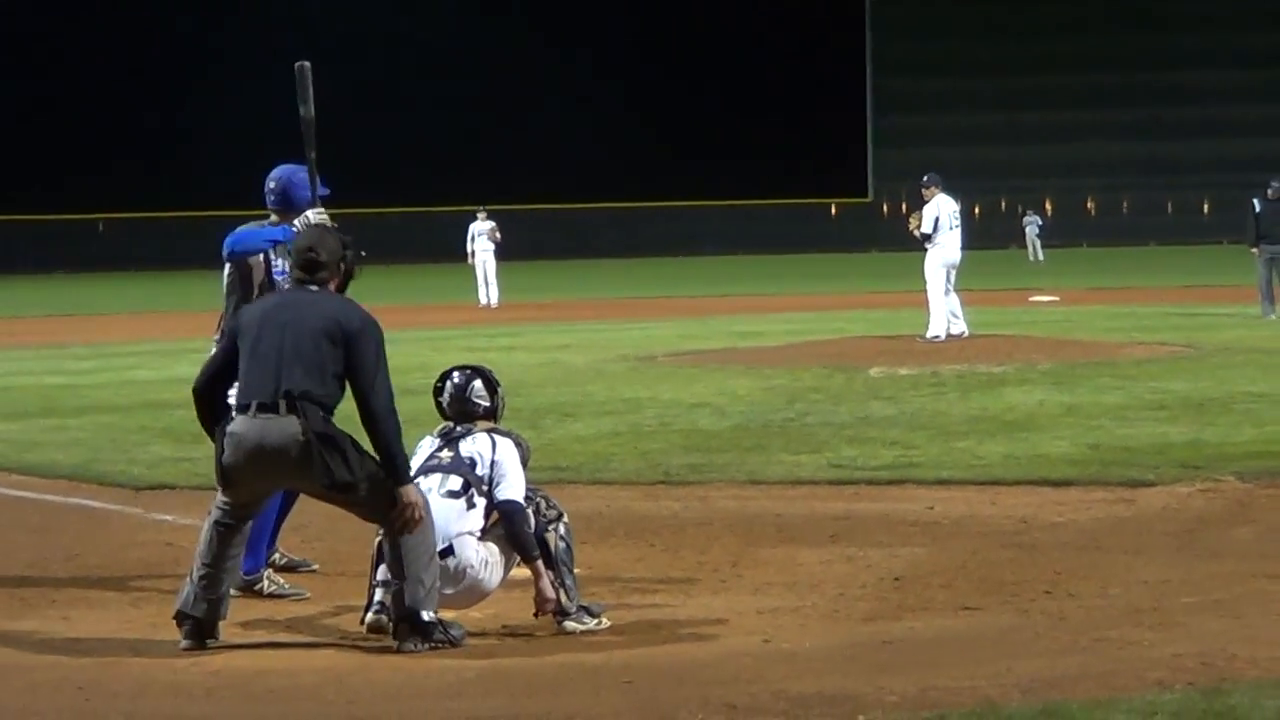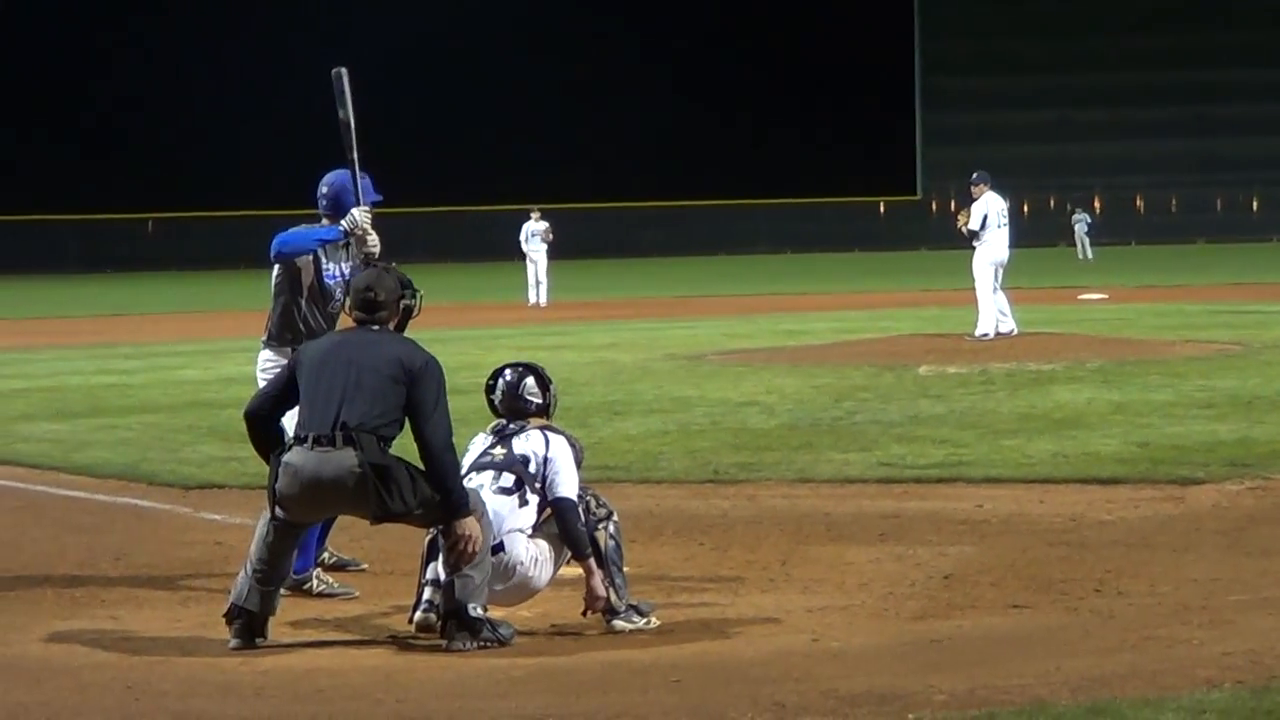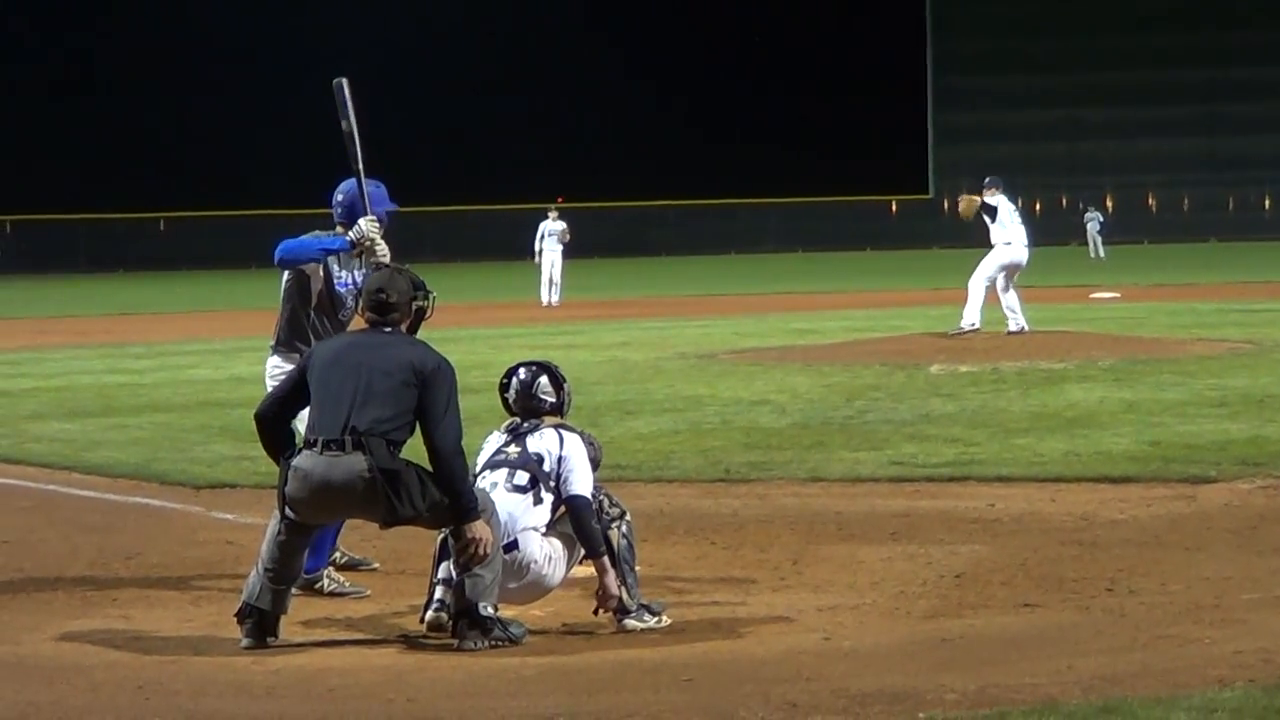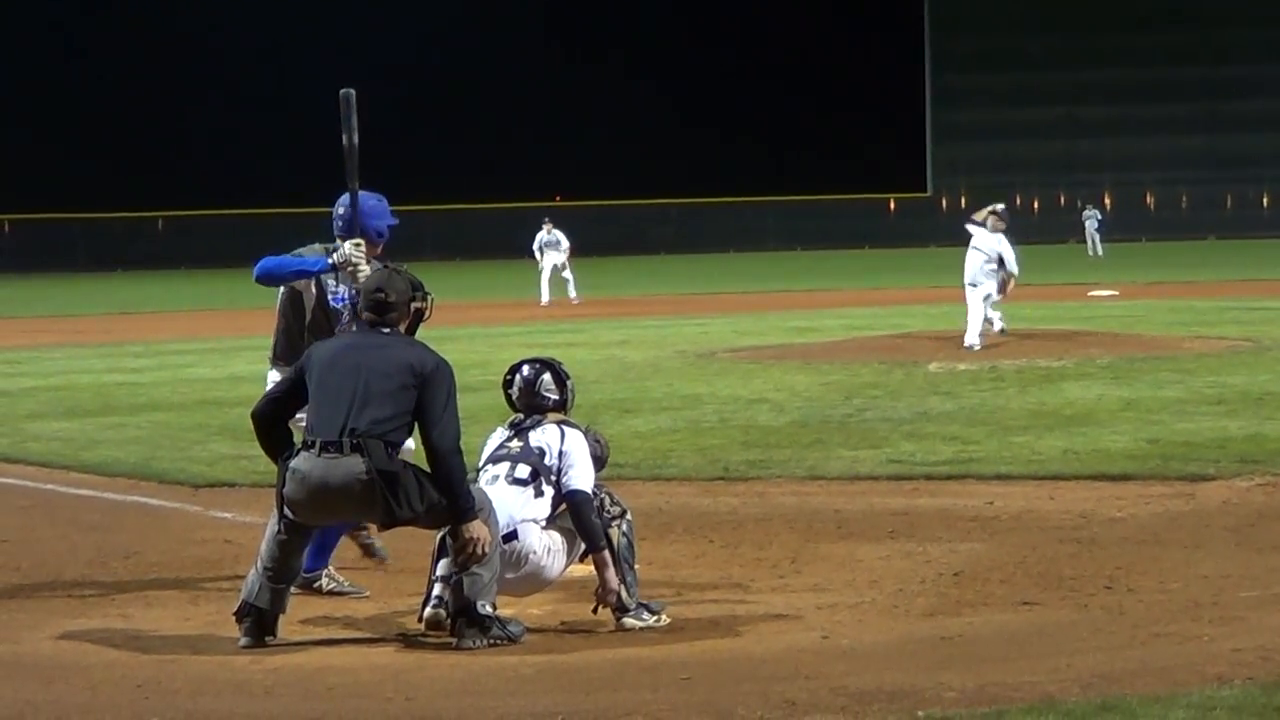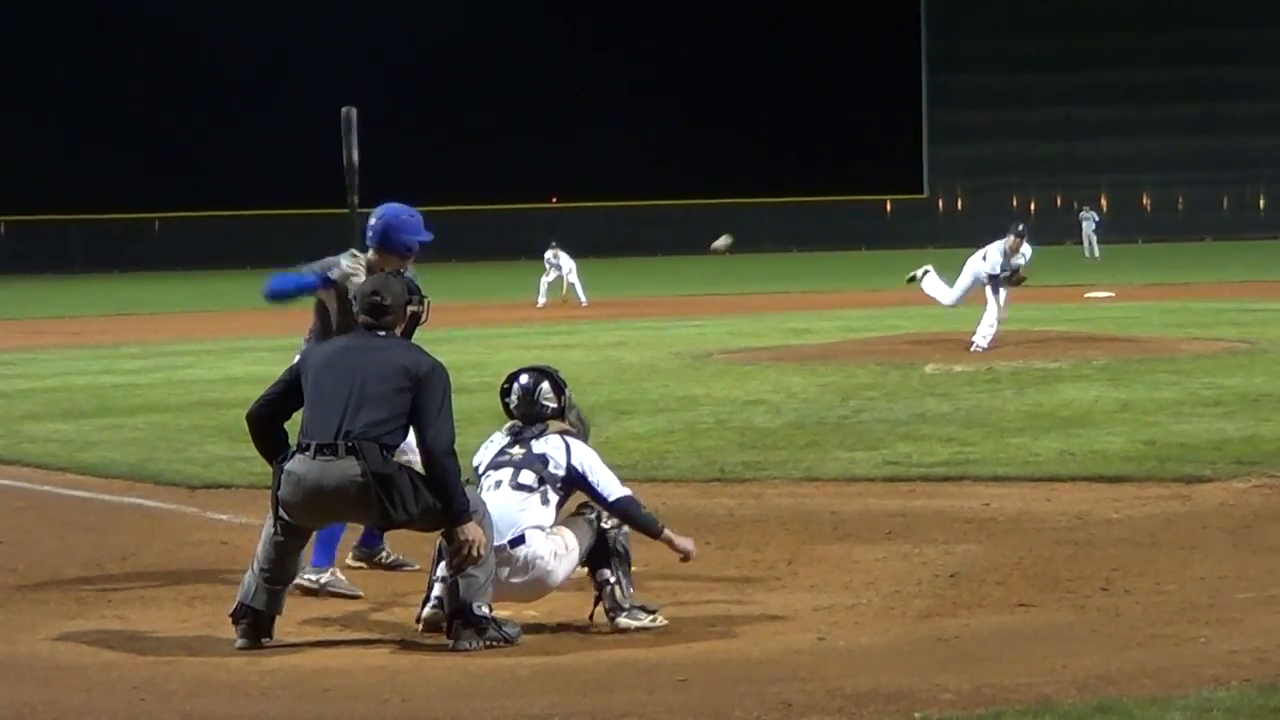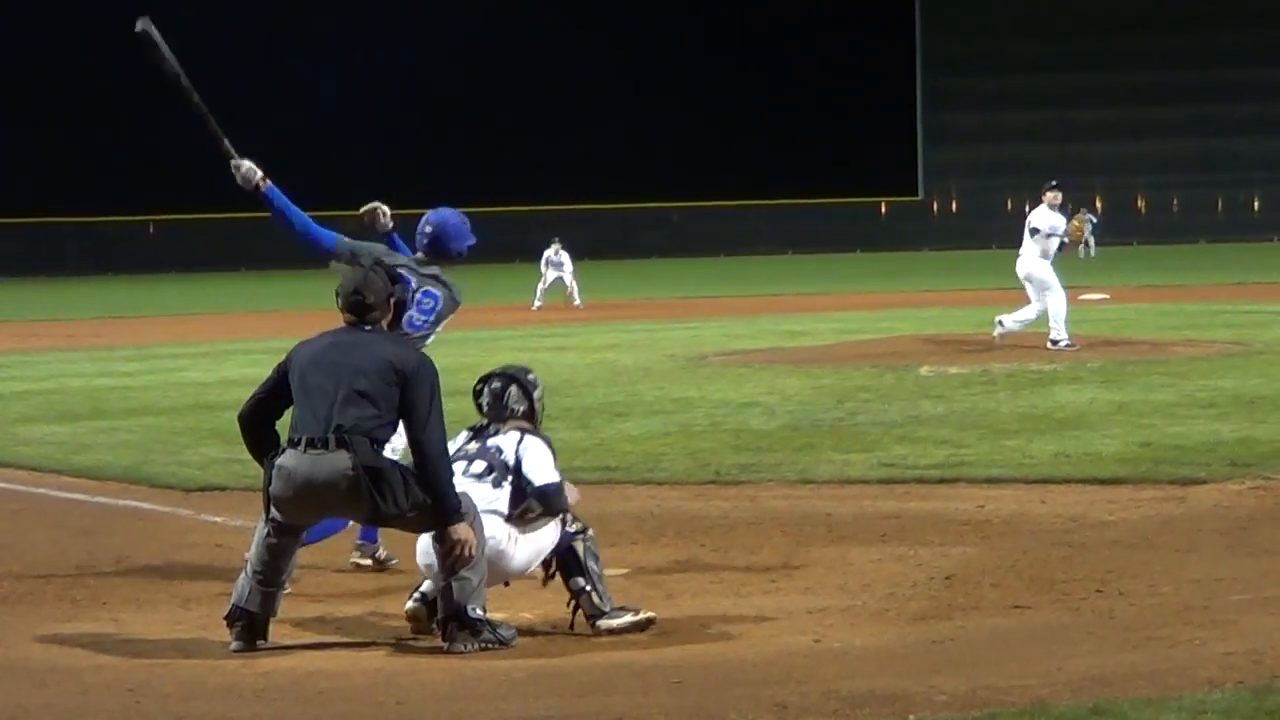
dt=0.5s
person 1, frame 1
left shoulder: (298, 242)
right shoulder: (252, 237)
right elbow: (232, 246)
right wrist: (295, 230)
left ankle: (266, 550)
right ankle: (250, 573)
person 1, frame 2
left shoulder: (349, 246)
right shoulder: (302, 241)
right elbow: (279, 248)
left wrist: (371, 257)
right wrist: (341, 230)
right hip: (287, 366)
left ankle: (315, 549)
right ankle: (299, 572)
person 1, frame 3
left shoulder: (361, 254)
right shoulder: (317, 247)
right elbow: (283, 254)
left wrist: (382, 265)
right wrist: (348, 242)
right hip: (294, 371)
left ankle: (327, 548)
right ankle: (312, 572)
person 1, frame 4
left shoulder: (364, 267)
right shoulder: (311, 260)
right elbow: (263, 271)
right wrist: (331, 263)
left knee: (399, 445)
left ankle: (354, 522)
right ankle: (312, 572)
person 1, frame 5
left shoulder: (403, 273)
right shoulder: (336, 269)
right elbow: (273, 289)
right wrist: (330, 280)
left knee: (408, 460)
left ankle: (371, 548)
right ankle: (317, 572)
person 1, frame 6
left shoulder: (382, 260)
right shoulder: (451, 298)
left elbow: (316, 235)
left wrist: (262, 185)
right wrist: (390, 233)
left knee: (379, 458)
left ankle: (368, 546)
person 2, frame 1
left shoulder: (253, 312)
right shoulder: (353, 318)
left elbow: (206, 387)
right elbow: (376, 404)
left wrist: (226, 441)
right wrist: (402, 479)
left hip: (244, 436)
right hip: (304, 436)
left knee: (228, 515)
right knee: (406, 507)
left ankle: (195, 621)
right ankle: (418, 623)
person 2, frame 2
left shoulder: (313, 349)
right shoulder: (415, 358)
left elbow: (258, 413)
right elbow: (436, 443)
left wrist: (283, 467)
right wrist: (461, 512)
left hip: (299, 472)
right hip: (360, 471)
left knee: (281, 513)
right knee: (470, 509)
left ankle: (245, 620)
right ankle: (466, 621)
person 2, frame 3
left shoulder: (324, 350)
right shoulder: (428, 361)
left elbow: (268, 415)
right elbow: (445, 446)
left wrist: (294, 469)
right wrist: (469, 516)
left hip: (309, 475)
right hip: (372, 475)
left knee: (290, 514)
right knee: (479, 508)
left ankle: (257, 620)
right ankle: (478, 620)
person 2, frame 4
left shoulder: (322, 350)
right shoulder: (427, 361)
left elbow: (265, 414)
right elbow: (443, 447)
left wrist: (293, 469)
right wrist: (467, 516)
left hip: (309, 479)
right hip: (371, 478)
left knee: (289, 515)
right knee: (477, 508)
left ankle: (255, 619)
right ankle: (475, 619)
person 2, frame 5
left shoulder: (318, 353)
right shoulder: (422, 364)
left elbow: (260, 416)
right elbow: (437, 449)
right wrist: (462, 518)
left hip: (303, 480)
right hip: (366, 480)
left knee: (285, 514)
right knee: (472, 510)
left ankle: (251, 620)
right ankle: (471, 621)
person 2, frame 6
left shoulder: (306, 349)
right shoulder: (409, 357)
left elbow: (252, 417)
right elbow: (427, 444)
right wrist: (453, 517)
left hip: (294, 474)
right hip: (355, 472)
left knee: (279, 520)
right knee: (461, 512)
left ankle: (245, 624)
right ankle: (466, 624)
person 3, frame 1
left shoulder: (426, 444)
right shoulder: (499, 443)
right elbow: (513, 516)
right wrist: (540, 577)
right hip: (467, 577)
right knee: (542, 508)
left ankle: (380, 607)
right ankle: (569, 611)
person 3, frame 2
left shoulder: (479, 441)
right shoulder: (551, 440)
right elbow: (566, 513)
right wrist: (592, 574)
right hip: (516, 573)
right knee: (592, 506)
left ankle: (430, 605)
right ankle: (618, 610)
person 3, frame 3
left shoulder: (494, 440)
right shoulder: (566, 439)
right elbow: (580, 512)
right wrist: (606, 572)
right hip: (530, 573)
right knee: (606, 507)
left ankle: (441, 605)
right ankle: (630, 609)
person 3, frame 4
left shoulder: (499, 436)
right shoulder: (568, 435)
right elbow: (580, 505)
right wrist: (607, 566)
right hip: (529, 562)
right knee: (607, 506)
left ankle: (439, 603)
right ankle: (628, 608)
person 3, frame 5
left shoulder: (495, 442)
right shoulder: (572, 445)
right elbow: (622, 504)
right wrist: (671, 538)
right hip: (535, 570)
right knee: (601, 515)
left ankle: (437, 605)
right ankle: (623, 609)
person 3, frame 6
left shoulder: (465, 438)
right shoulder: (530, 442)
right elbow: (550, 496)
right wrist: (567, 500)
left hip: (431, 553)
right hip: (486, 546)
right knee: (568, 527)
left ankle: (425, 603)
right ankle: (602, 612)
